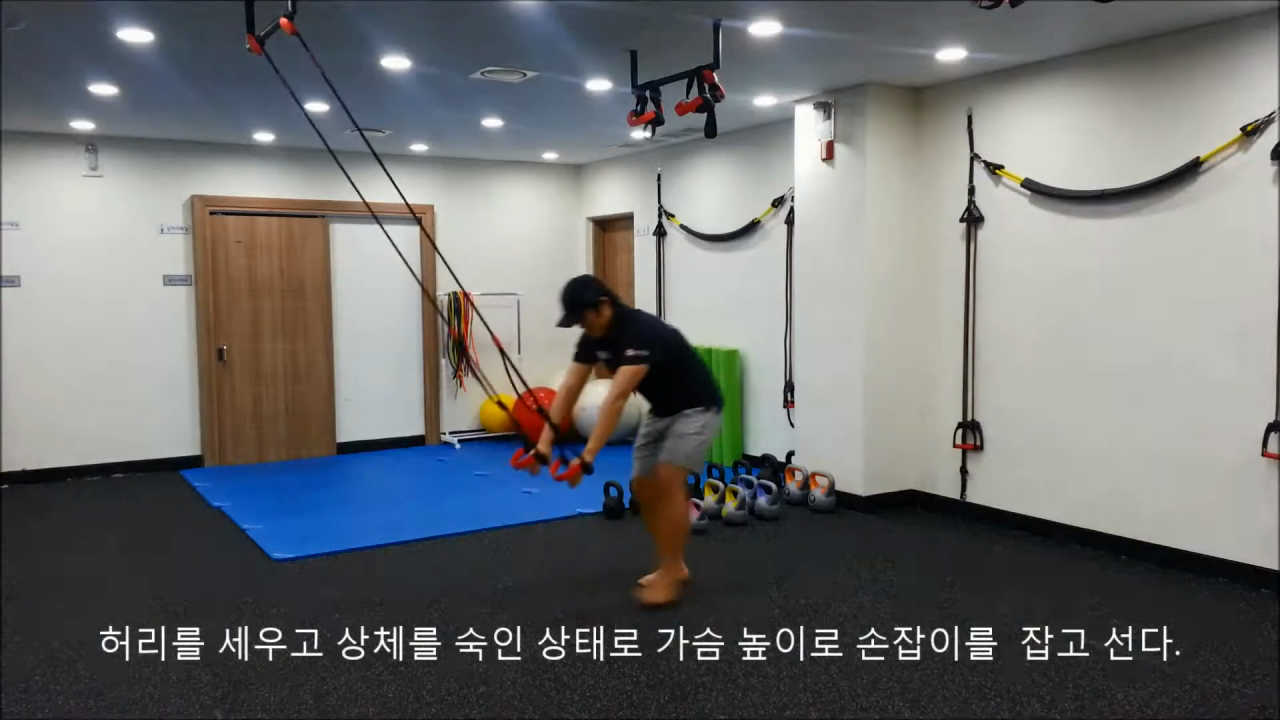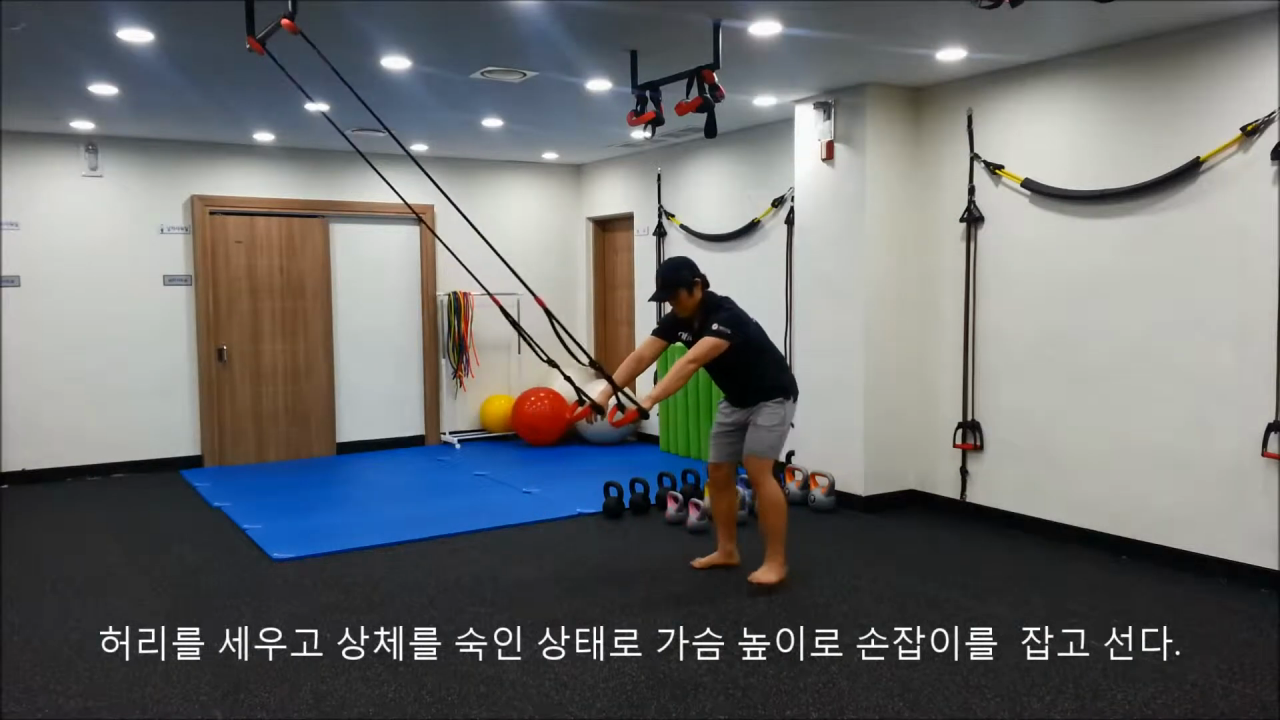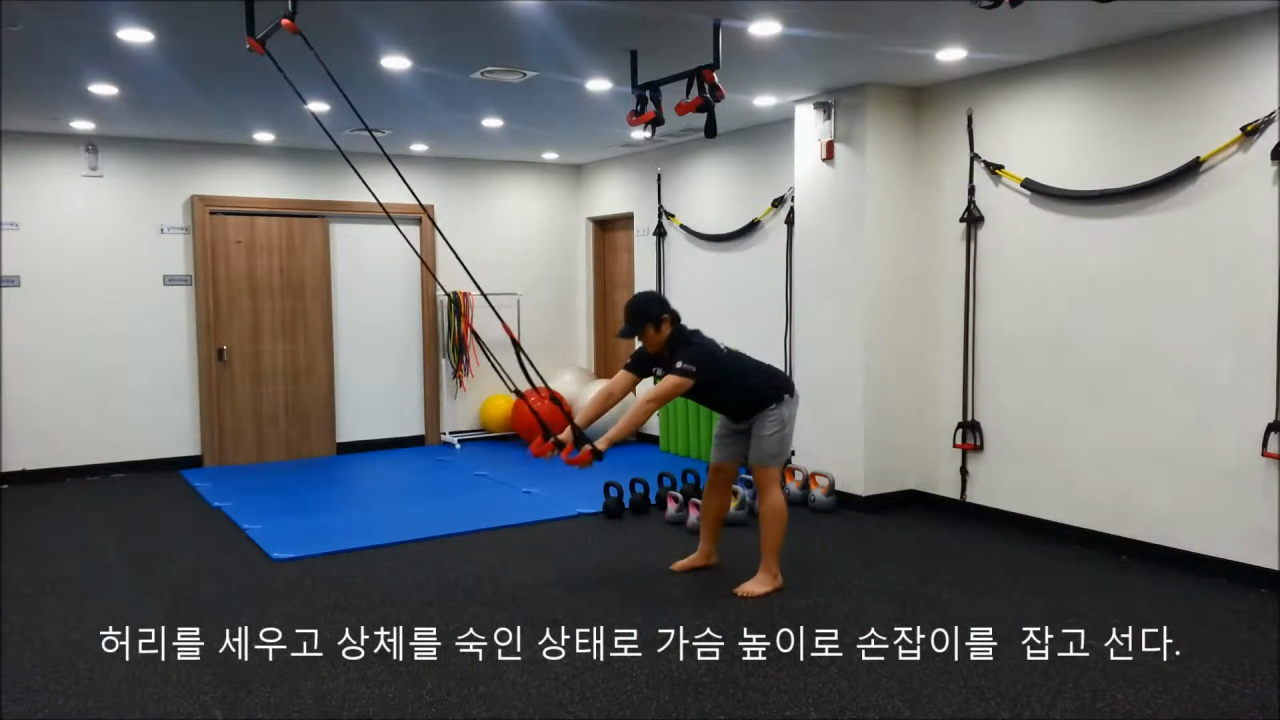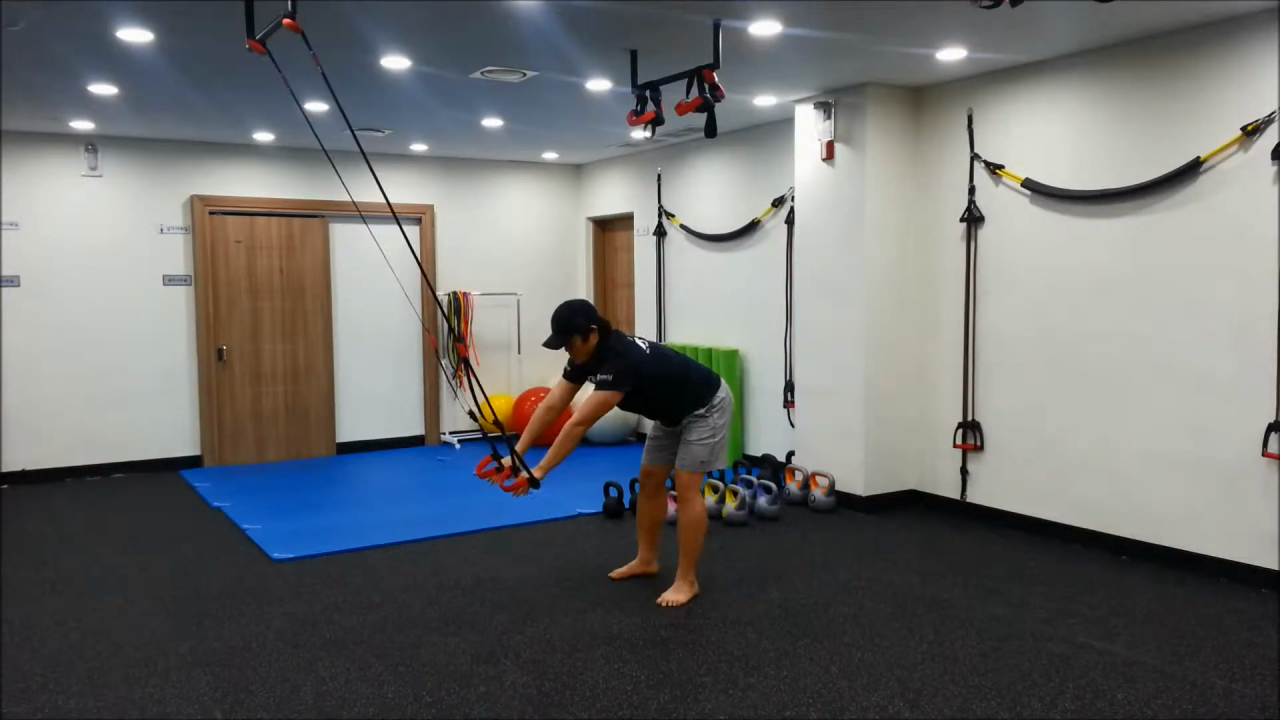
dt=1s
person 1, frame 1
left shoulder: (643, 331)
right shoulder: (594, 337)
left elbow: (617, 397)
right elbow: (569, 389)
left wrist: (589, 454)
right wrist: (545, 440)
left hip: (696, 408)
right hip: (661, 410)
left knee: (669, 482)
right knee: (645, 488)
left ankle: (670, 578)
right ankle: (673, 566)
person 1, frame 2
left shoulder: (727, 316)
right shoulder: (678, 319)
left elbow: (690, 363)
right elbow: (641, 357)
left wrist: (649, 401)
right wrist: (606, 393)
left hip: (771, 398)
right hip: (735, 400)
left knee: (757, 471)
right knee: (719, 473)
left ankle: (775, 561)
right ankle: (727, 550)
person 1, frame 3
left shoulder: (696, 351)
right shoulder: (651, 355)
left elbow: (652, 402)
right elbow: (612, 392)
left wrist: (606, 441)
right wrist: (571, 431)
left hip: (771, 403)
right hip: (737, 410)
left knee: (765, 481)
right knee: (718, 476)
left ankle: (770, 573)
right ankle: (705, 553)
person 1, frame 4
left shoulder: (621, 359)
right shoulder: (585, 359)
left elbow: (579, 423)
right elbow: (551, 406)
left wrist: (540, 471)
right wrist: (516, 453)
left hip: (706, 406)
right hip: (669, 412)
left knee: (686, 487)
right knee: (649, 479)
left ankle: (686, 580)
right ankle: (646, 559)
